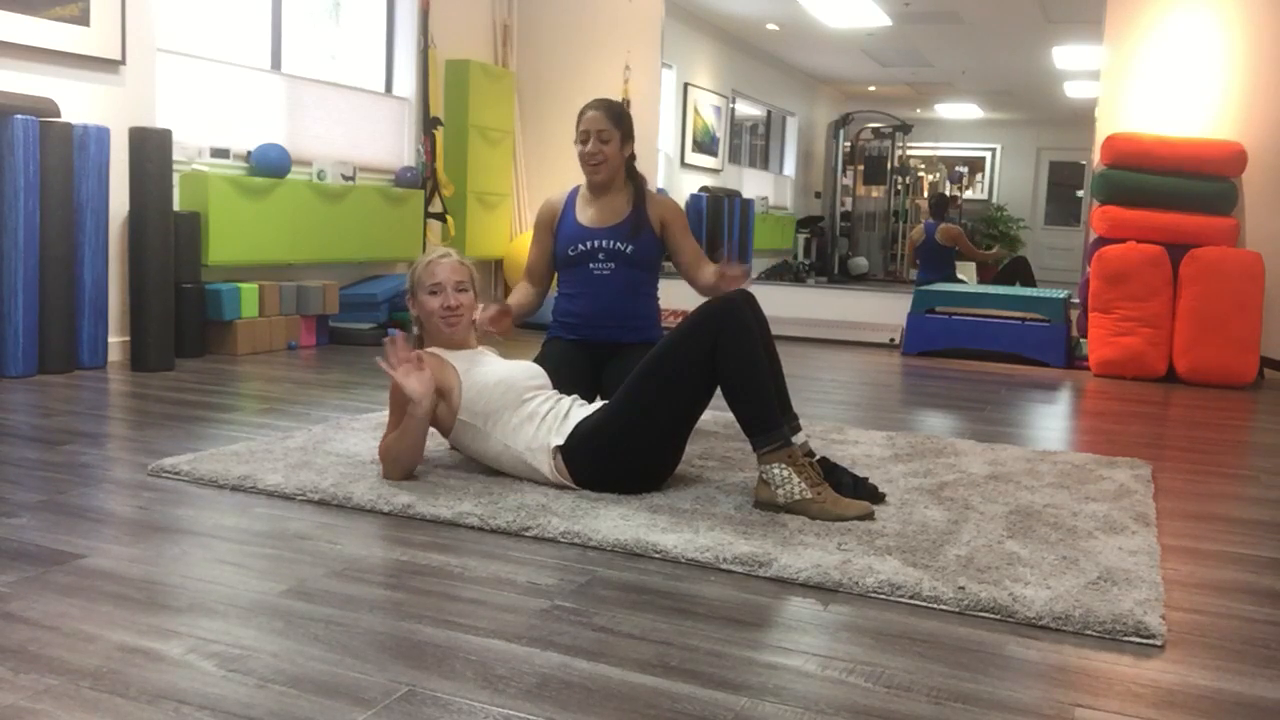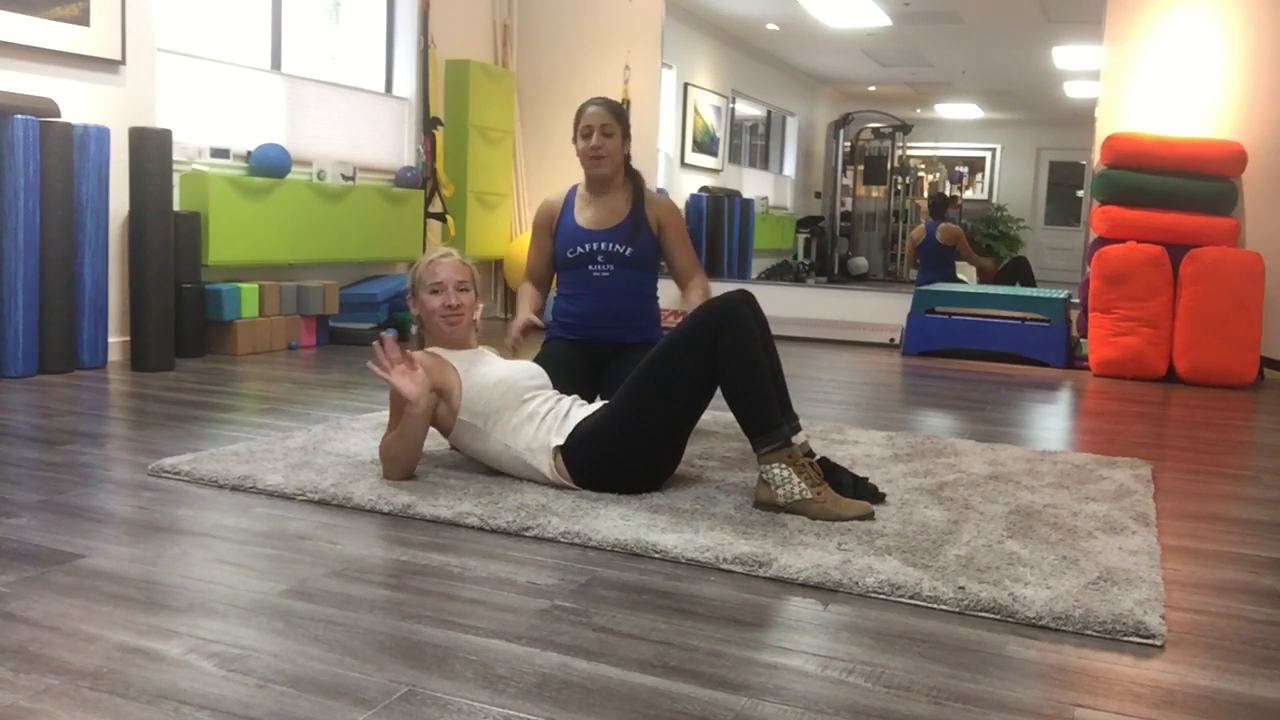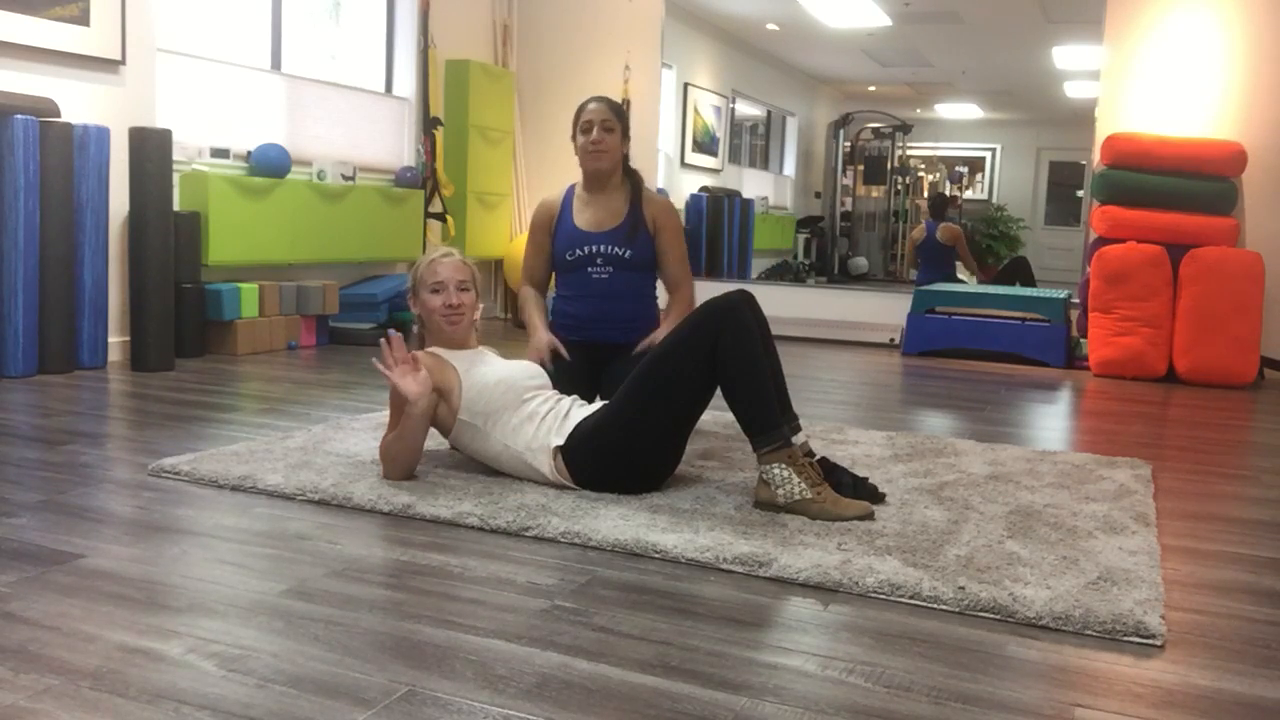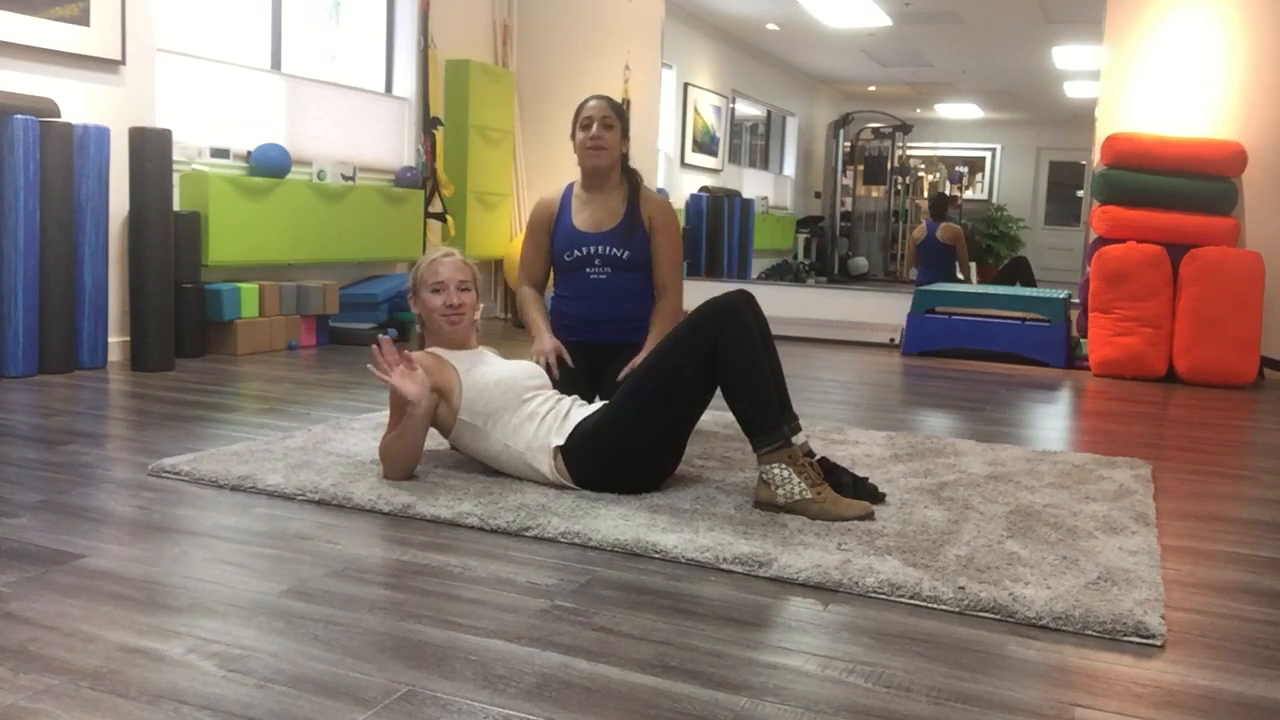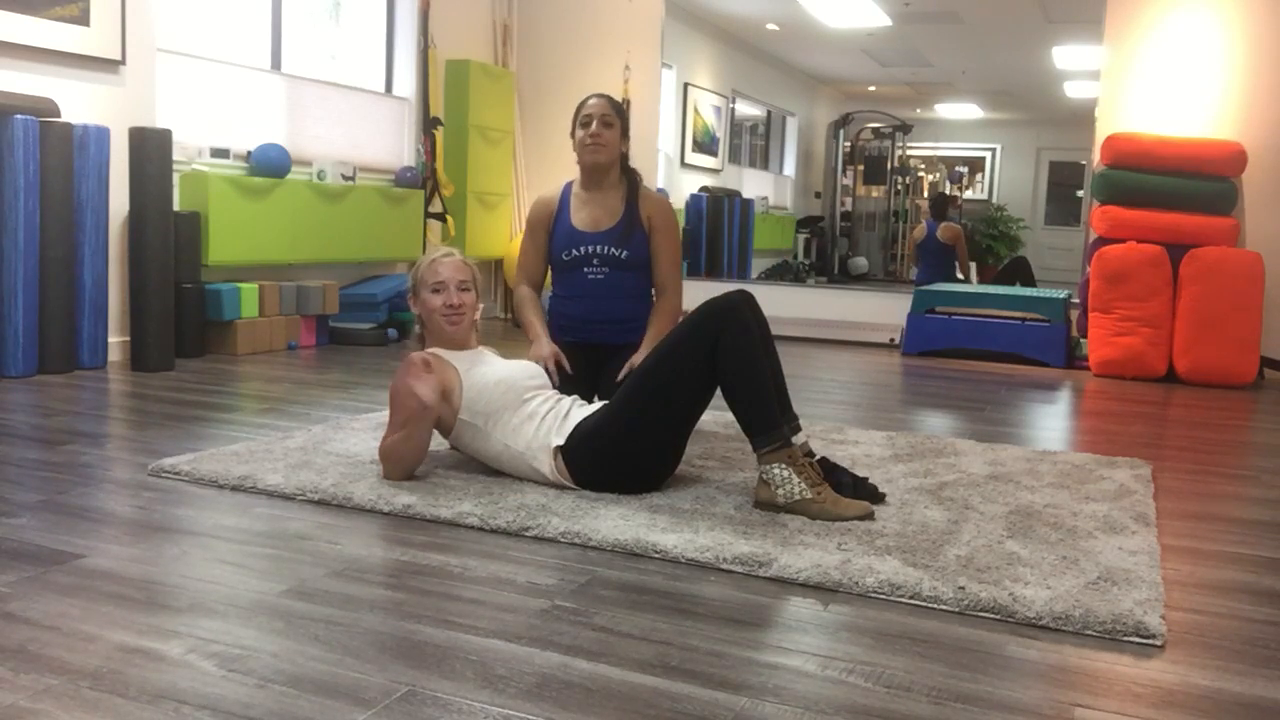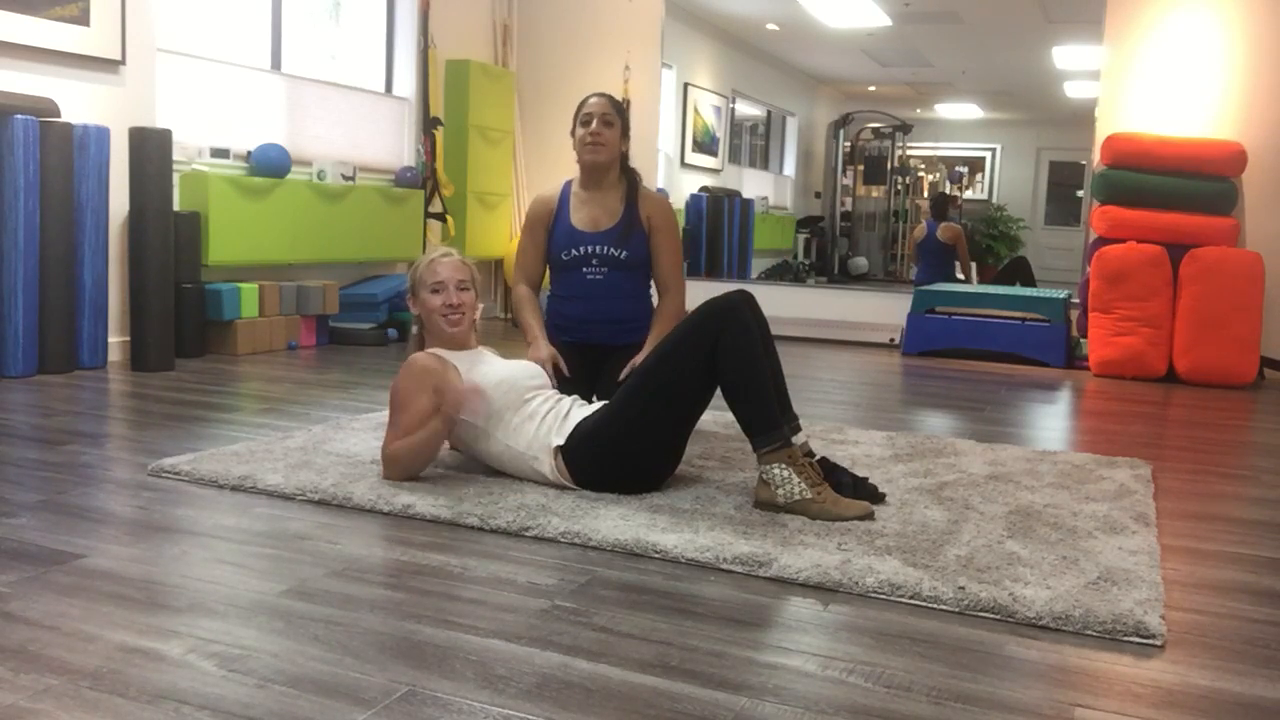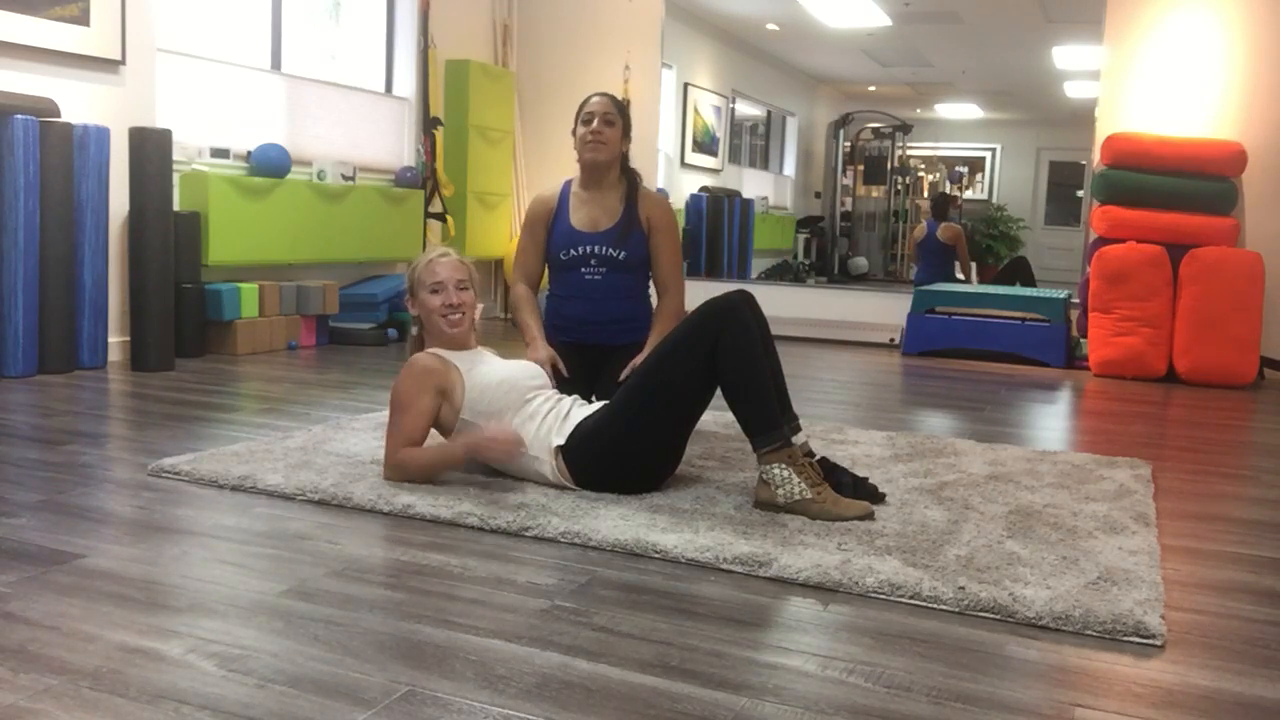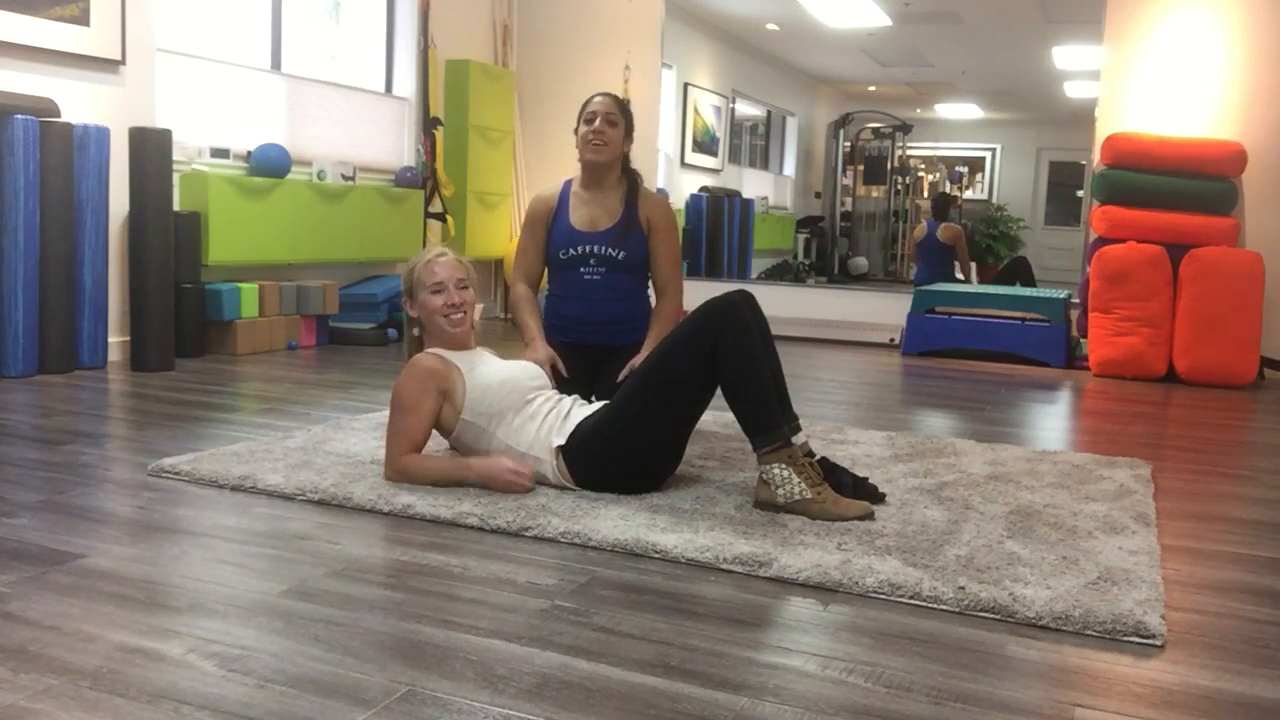
dt=0.1s
person 1, frame 1
left shoulder: (483, 355)
right shoulder: (427, 368)
right elbow: (394, 466)
right wrist: (419, 406)
left hip: (602, 438)
right hip: (591, 457)
left knee: (737, 306)
right knee: (724, 317)
left ankle: (792, 458)
right ankle: (782, 477)
person 1, frame 2
left shoulder: (484, 356)
right shoulder: (427, 368)
right elbow: (395, 467)
right wrist: (413, 404)
left hip: (602, 439)
right hip: (591, 456)
left knee: (736, 308)
right knee: (724, 318)
left ankle: (793, 460)
right ankle: (784, 477)
person 1, frame 3
left shoulder: (484, 356)
right shoulder: (427, 368)
right elbow: (395, 467)
right wrist: (414, 405)
left hip: (600, 438)
right hip: (590, 456)
left knee: (736, 307)
right knee: (723, 318)
left ankle: (793, 461)
right ankle: (783, 476)
person 1, frame 4
left shoulder: (484, 357)
right shoulder: (426, 368)
right elbow: (394, 466)
right wrist: (412, 404)
left hip: (603, 440)
right hip: (592, 457)
left knee: (737, 308)
right knee: (724, 319)
left ankle: (794, 460)
right ankle: (784, 476)
person 1, frame 5
left shoulder: (484, 357)
right shoulder: (426, 368)
right elbow: (396, 467)
right wrist: (423, 412)
left hip: (601, 439)
right hip: (590, 457)
left knee: (736, 307)
right knee: (723, 318)
left ankle: (793, 460)
right ankle: (783, 476)
person 1, frame 6
left shoulder: (483, 356)
right shoulder: (425, 370)
right elbow: (394, 464)
right wrist: (446, 421)
left hip: (603, 440)
right hip: (591, 457)
left knee: (737, 307)
right knee: (724, 318)
left ankle: (794, 459)
right ankle: (784, 477)
person 1, frame 7
left shoulder: (482, 357)
right shoulder: (426, 370)
right elbow: (398, 465)
right wrist: (470, 444)
left hip: (602, 439)
right hip: (591, 457)
left knee: (736, 307)
right knee: (724, 318)
left ankle: (793, 459)
right ankle: (783, 477)
person 1, frame 8
left shoulder: (481, 355)
right shoulder: (426, 371)
right elbow: (398, 464)
right wrist: (478, 467)
left hip: (602, 439)
right hip: (592, 457)
left knee: (736, 307)
right knee: (724, 319)
left ankle: (793, 460)
right ankle: (784, 477)
person 2, frame 1
left shoulder: (658, 209)
right shoulder: (555, 210)
left elbow: (698, 270)
right elbow: (533, 282)
left wrist: (720, 278)
right wrist: (511, 309)
left hip: (636, 346)
right hip: (569, 343)
person 2, frame 2
left shoulder: (657, 209)
right shoulder: (553, 210)
left elbow: (692, 277)
right elbow: (533, 281)
left wrist: (693, 313)
right wrist: (525, 312)
left hip: (635, 346)
right hip: (569, 344)
person 2, frame 3
left shoulder: (655, 209)
right shoulder: (551, 210)
left elbow: (680, 287)
right elbow: (532, 284)
left wrist: (668, 330)
right wrist: (539, 330)
left hip: (634, 348)
right hip: (569, 345)
person 2, frame 4
left shoulder: (654, 209)
right shoulder: (549, 209)
left elbow: (669, 293)
right elbow: (529, 286)
left wrist: (650, 351)
right wrist: (542, 335)
left hip: (630, 348)
right hip: (568, 346)
person 2, frame 5
left shoulder: (653, 208)
right shoulder: (548, 207)
left elbow: (669, 293)
right elbow: (526, 285)
left wrist: (647, 352)
right wrist: (541, 339)
left hip: (629, 348)
right hip: (566, 346)
person 2, frame 6
left shoulder: (652, 208)
right shoulder: (546, 206)
left elbow: (672, 293)
right elbow: (524, 285)
left wrist: (651, 352)
right wrist: (538, 341)
left hip: (629, 349)
right hip: (564, 346)
person 2, frame 7
left shoulder: (652, 208)
right shoulder: (546, 205)
left elbow: (671, 293)
right elbow: (522, 285)
left wrist: (651, 353)
right wrist: (536, 342)
left hip: (628, 349)
right hip: (563, 346)
person 2, frame 8
left shoulder: (652, 209)
right shoulder: (547, 205)
left elbow: (670, 294)
right elbow: (522, 285)
left wrist: (649, 353)
right wrist: (536, 342)
left hip: (626, 350)
right hip: (562, 347)
